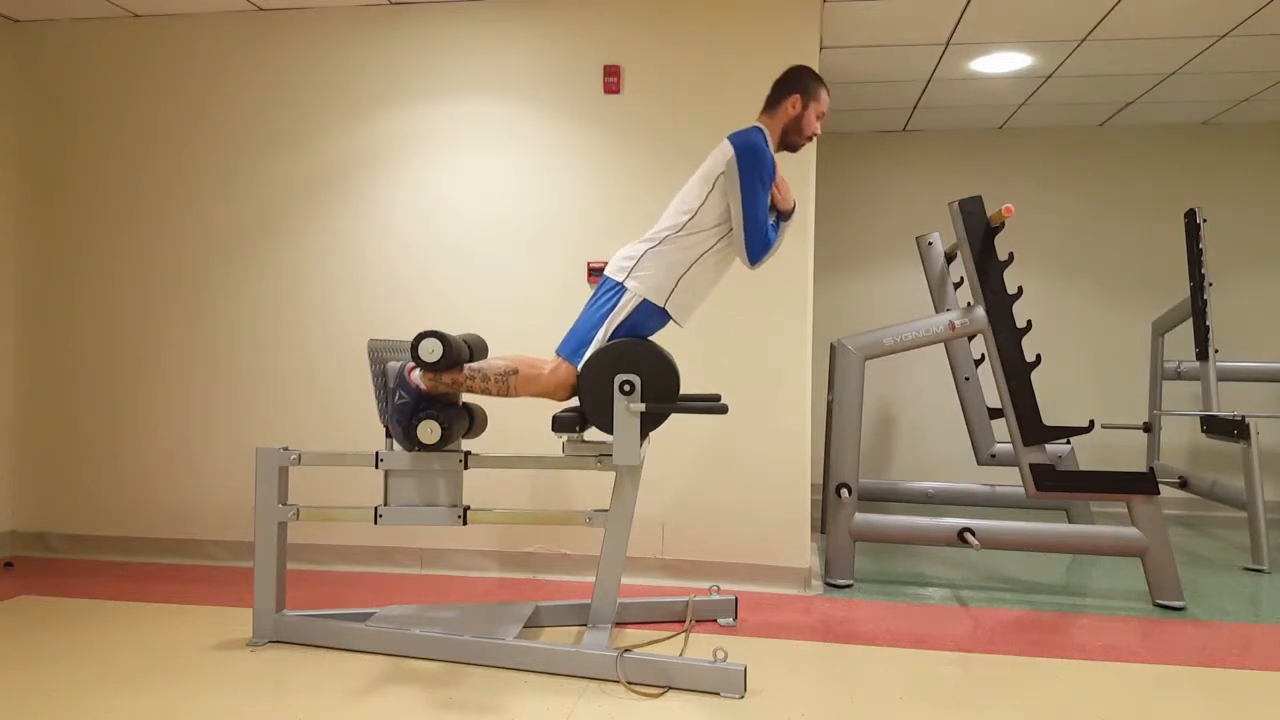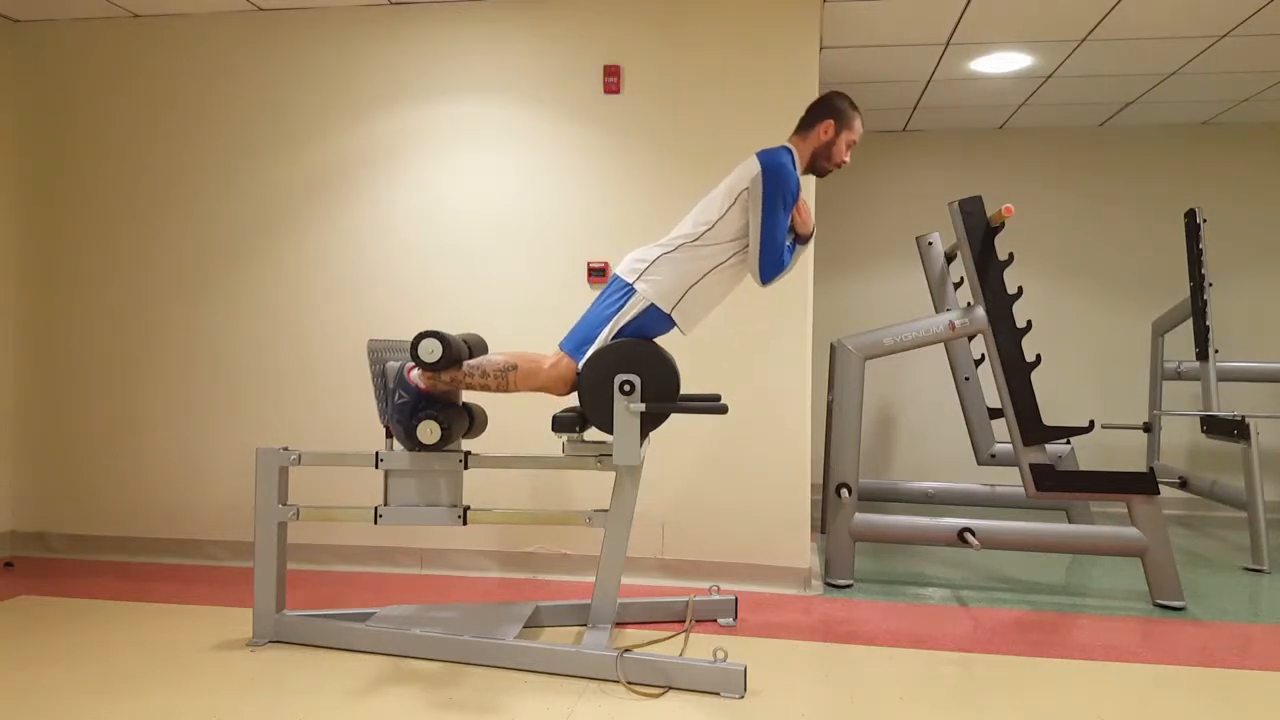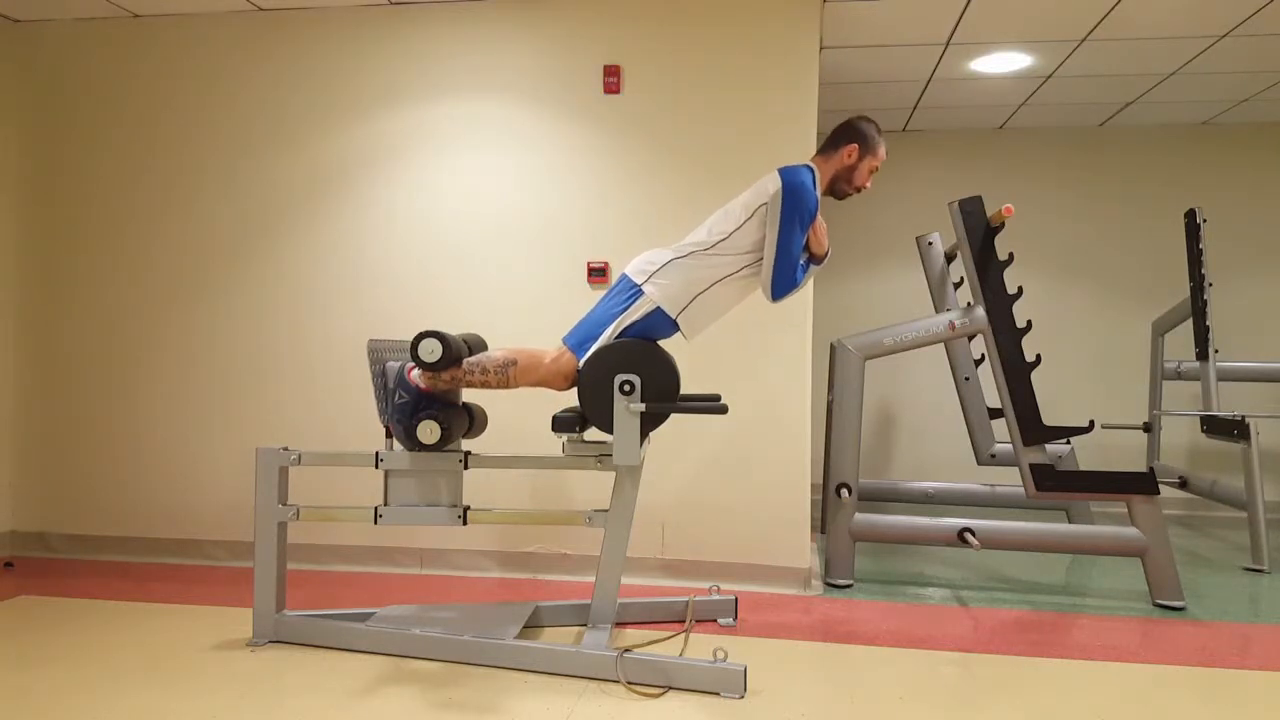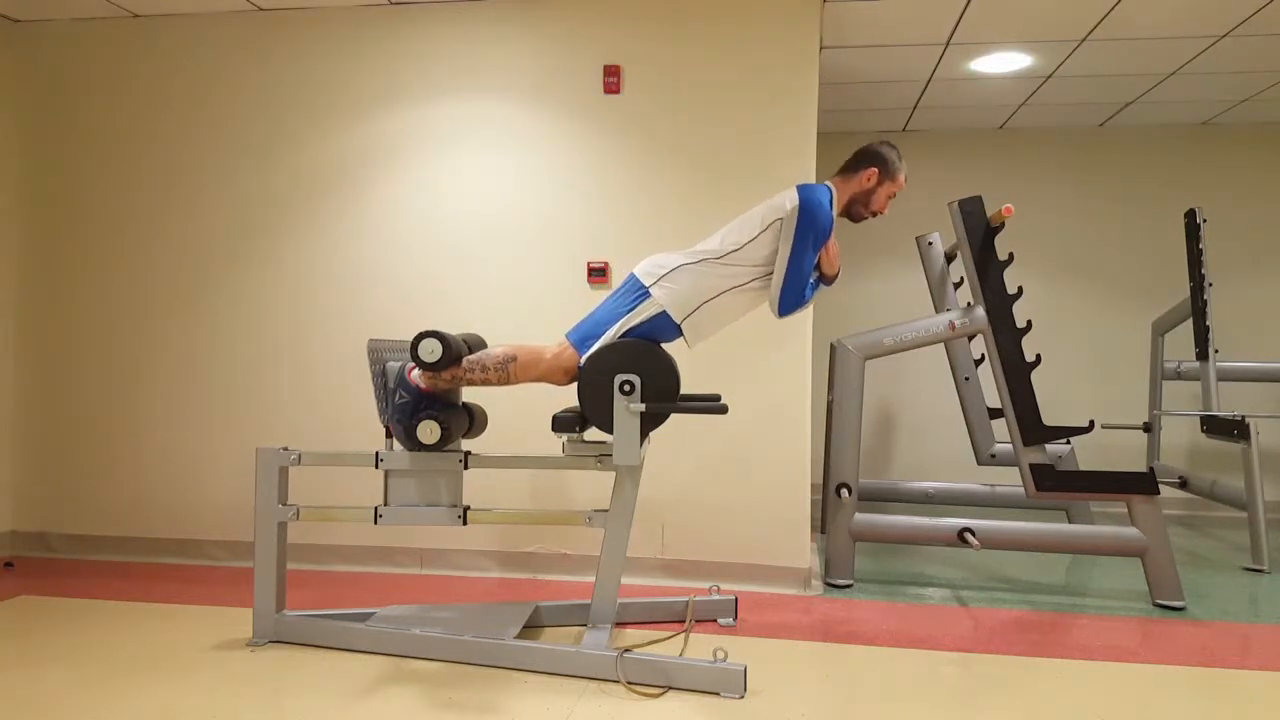
dt=0.5s
person 1, frame 1
left shoulder: (750, 151)
right shoulder: (753, 150)
left elbow: (754, 247)
right elbow: (754, 251)
left wrist: (782, 211)
right wrist: (780, 215)
left hip: (646, 287)
right hip: (643, 285)
left knee: (561, 375)
right knee: (559, 378)
left ankle: (439, 373)
right ankle: (423, 379)
person 1, frame 2
left shoulder: (774, 171)
right shoulder: (779, 170)
left elbow: (768, 262)
right elbow: (767, 268)
left wrist: (801, 235)
right wrist: (802, 235)
left hip: (651, 289)
right hip: (651, 290)
left knee: (560, 374)
right knee: (557, 373)
left ankle: (436, 372)
right ankle: (419, 378)
person 1, frame 3
left shoulder: (795, 187)
right shoulder: (799, 187)
left elbow: (777, 275)
right elbow: (778, 285)
left wrist: (812, 253)
right wrist: (815, 256)
left hip: (659, 291)
right hip: (659, 293)
left knee: (560, 368)
right knee: (558, 368)
left ankle: (436, 373)
right ankle: (419, 379)
person 1, frame 4
left shoulder: (810, 204)
right shoulder: (816, 207)
left elbow: (781, 289)
right elbow: (786, 301)
left wrist: (822, 271)
right wrist: (826, 275)
left hip: (665, 291)
right hip: (664, 296)
left knee: (560, 365)
right knee: (556, 363)
left ankle: (438, 370)
right ankle: (421, 377)
